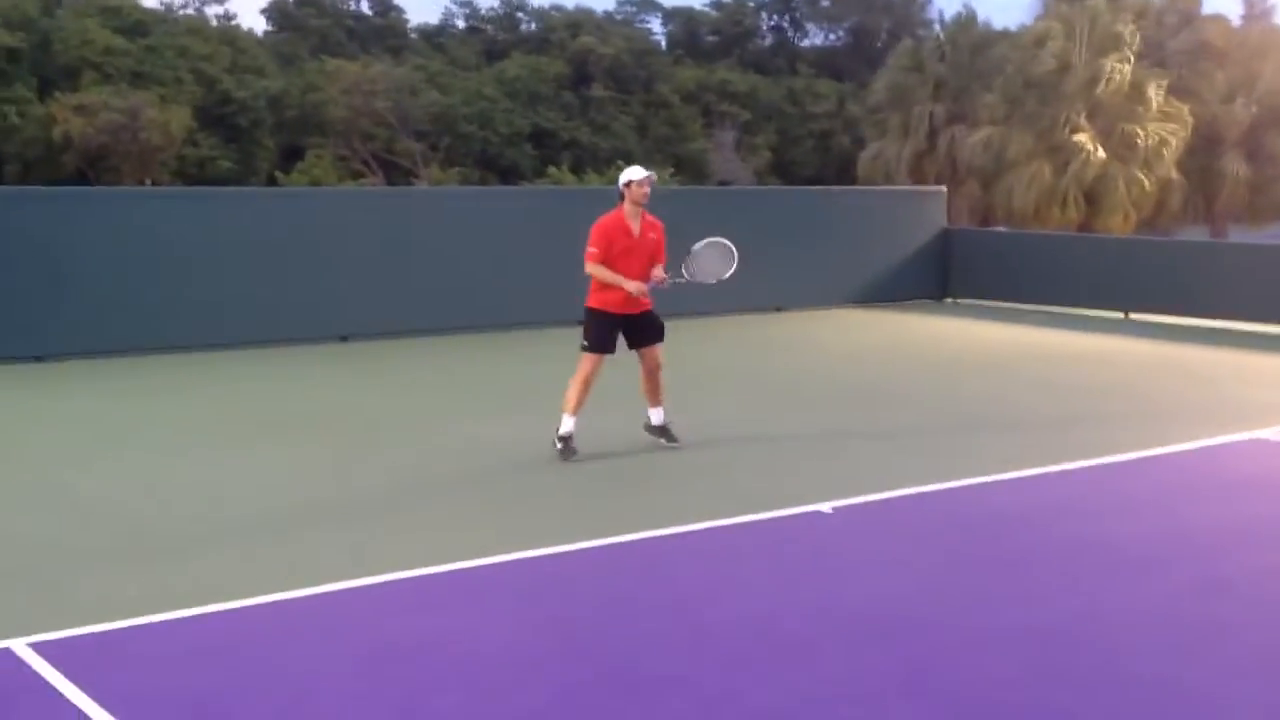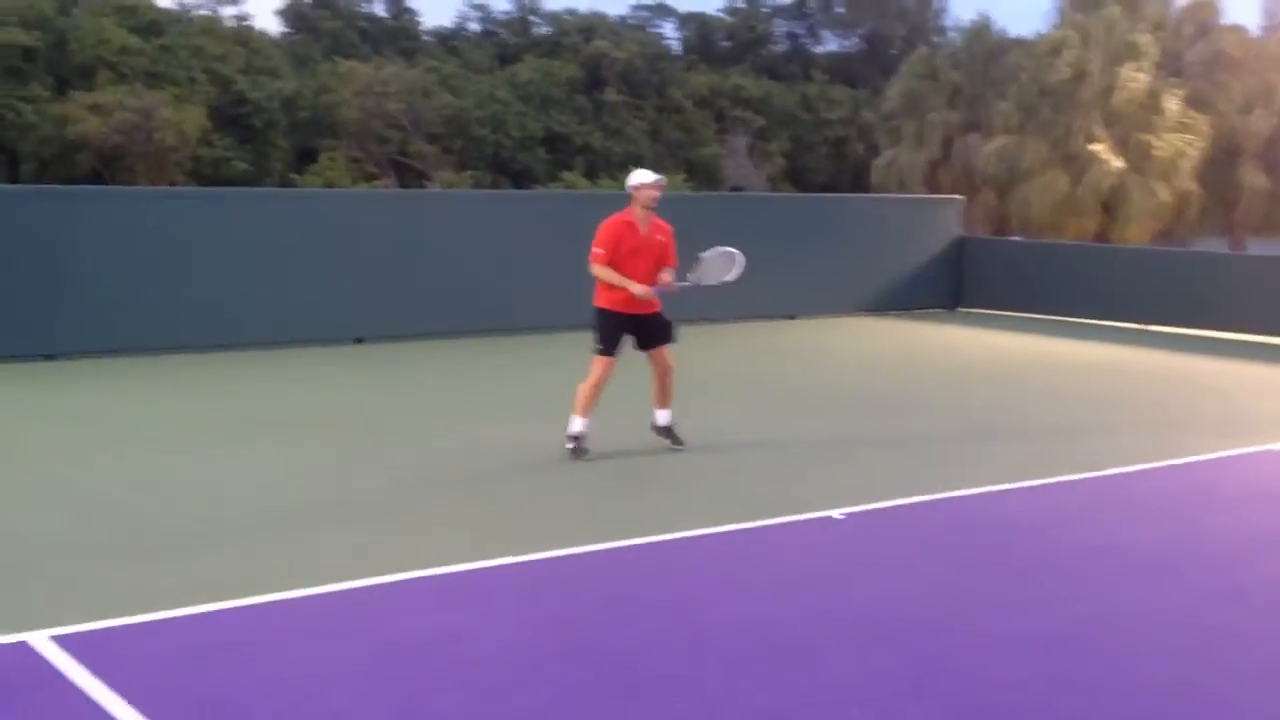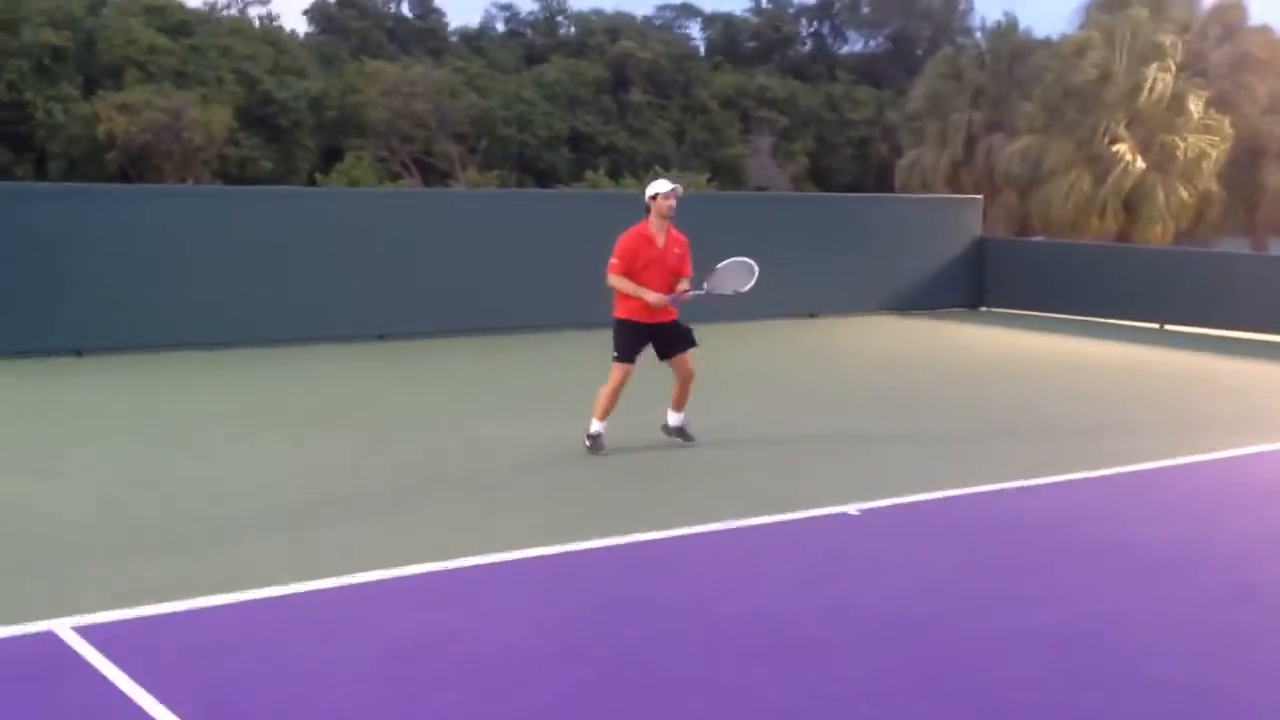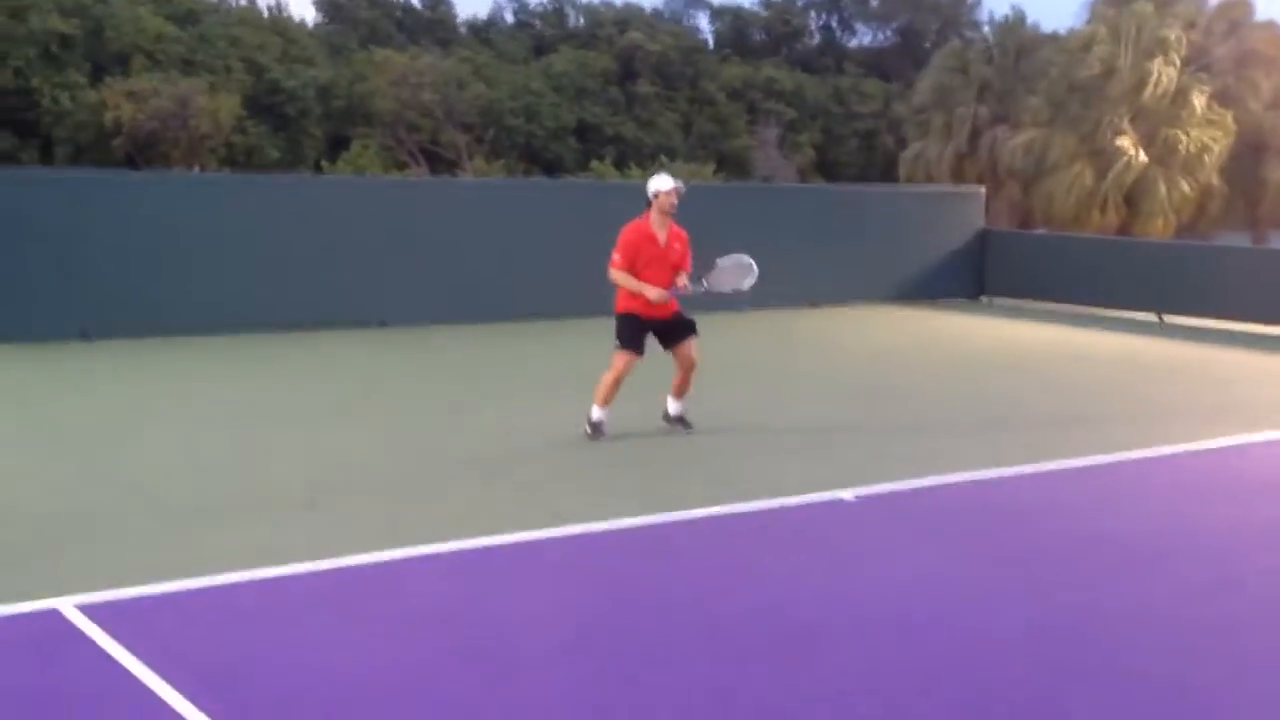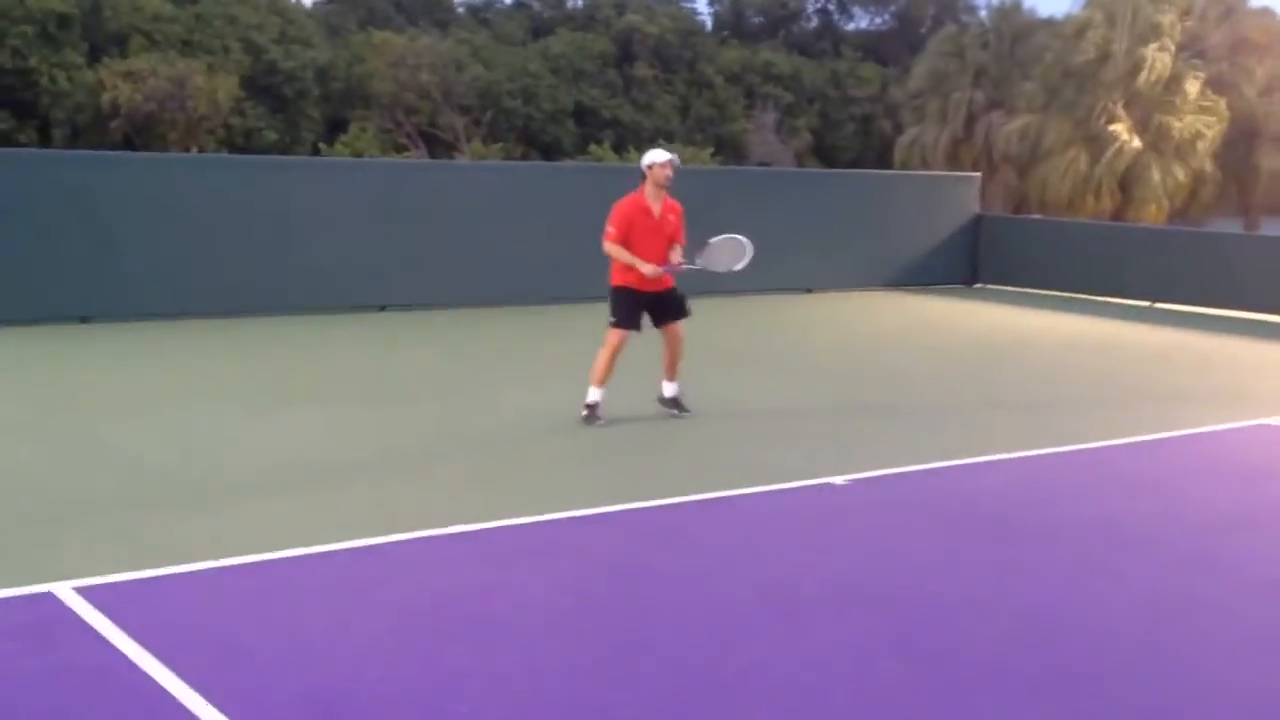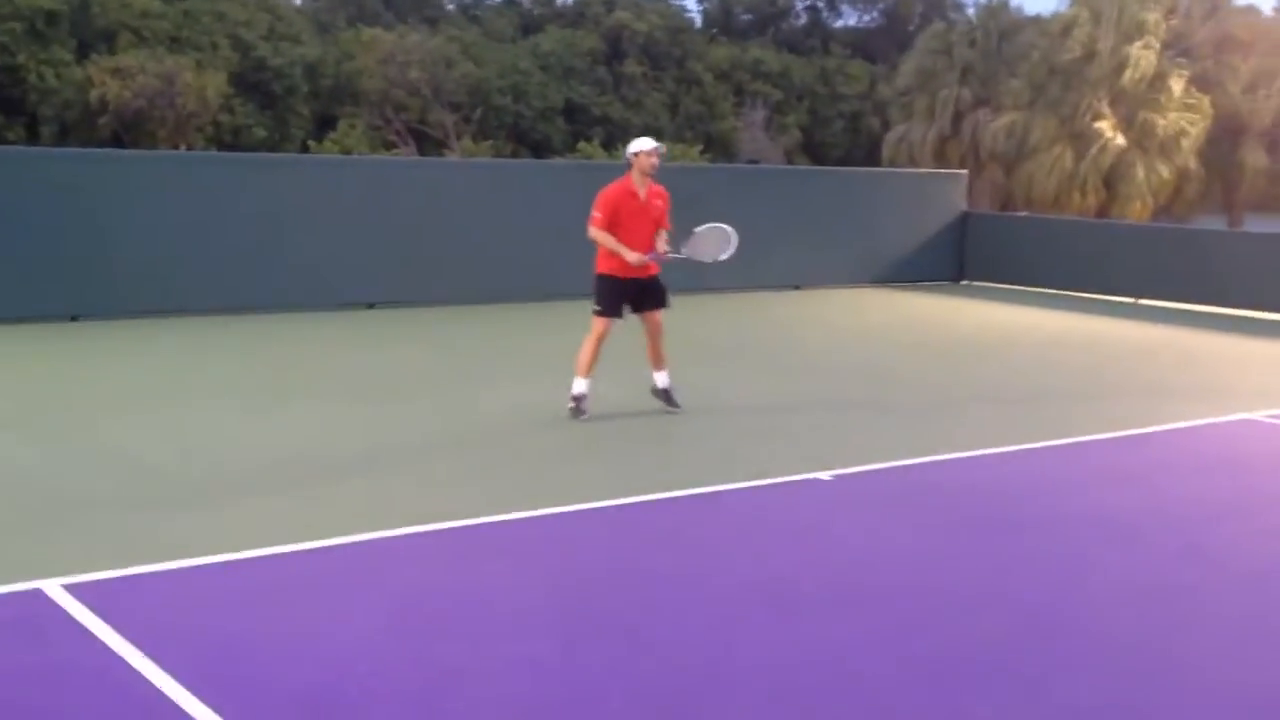
dt=0.1s
person 1, frame 1
left shoulder: (656, 227)
right shoulder: (605, 225)
left elbow: (658, 263)
right elbow: (591, 267)
left wrist: (658, 273)
right wrist: (626, 283)
left hip: (640, 307)
right hip: (603, 307)
left knee: (653, 364)
right knee: (588, 368)
left ankle: (656, 421)
right ankle: (564, 433)
person 1, frame 2
left shoulder: (664, 231)
right shoulder: (613, 226)
left elbow: (667, 267)
right elbow: (596, 268)
left wrist: (665, 277)
right wrist: (631, 285)
left hip: (648, 308)
right hip: (612, 307)
left knee: (665, 366)
right knee: (600, 371)
left ankle: (663, 422)
right ankle: (575, 433)
person 1, frame 3
left shoulder: (680, 241)
right shoulder: (630, 238)
left elbow: (683, 277)
right elbow: (613, 278)
left wrist: (682, 286)
right wrist: (645, 295)
left hip: (666, 318)
right hip: (632, 318)
left knee: (686, 372)
right knee: (618, 378)
left ankle: (674, 422)
right ankle: (595, 430)
person 1, frame 4
left shoulder: (681, 236)
right shoulder: (632, 233)
left elbow: (682, 271)
right elbow: (615, 273)
left wrist: (682, 281)
right wrist: (646, 290)
left hip: (667, 310)
right hip: (634, 310)
left knee: (689, 360)
right knee: (620, 368)
left ankle: (674, 411)
right ankle: (596, 417)
person 1, frame 5
left shoulder: (675, 208)
right shoulder: (627, 206)
right elbow: (609, 245)
left wrist: (675, 256)
right wrist: (640, 265)
left hip: (662, 285)
right hip: (627, 285)
left knee: (675, 340)
right knee: (614, 343)
left ankle: (668, 393)
right ankle: (592, 402)
person 1, frame 6
left shoulder: (661, 195)
right shoulder: (613, 192)
right elbow: (594, 230)
left wrist: (661, 242)
right wrist: (625, 252)
left hip: (646, 273)
right hip: (613, 273)
left knee: (655, 329)
right knee: (599, 331)
left ankle: (661, 385)
right ankle: (578, 394)
